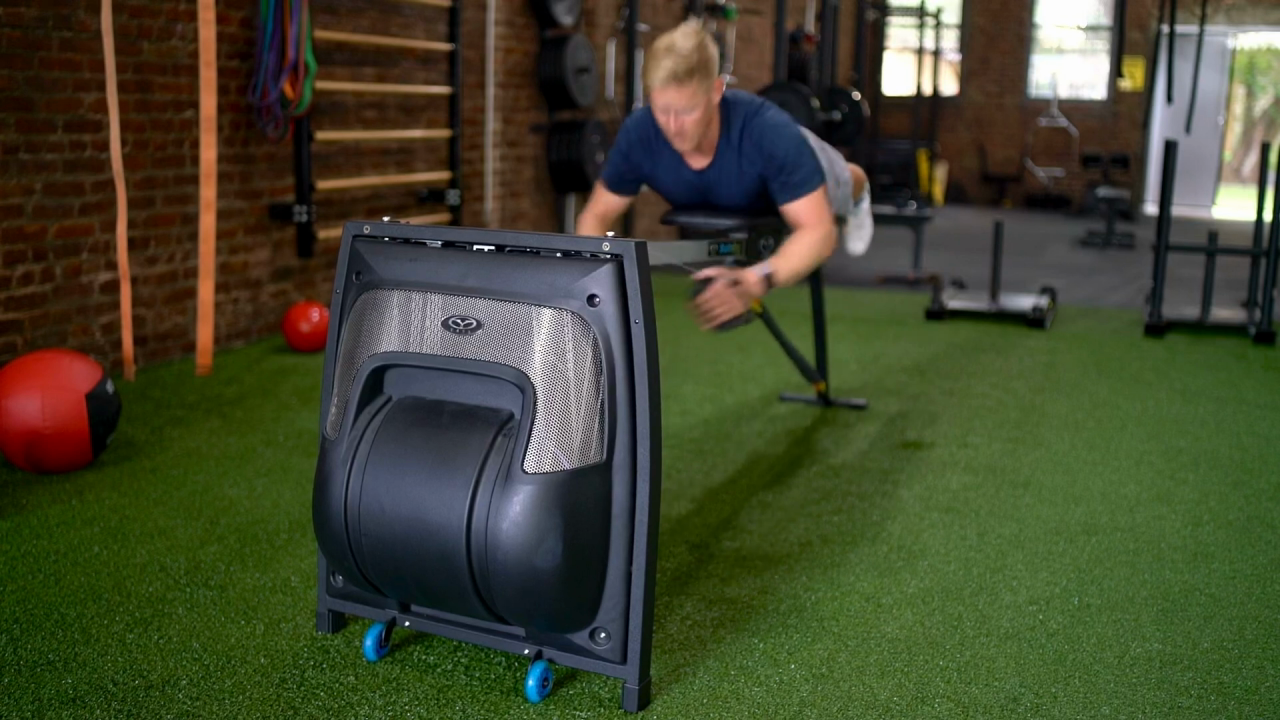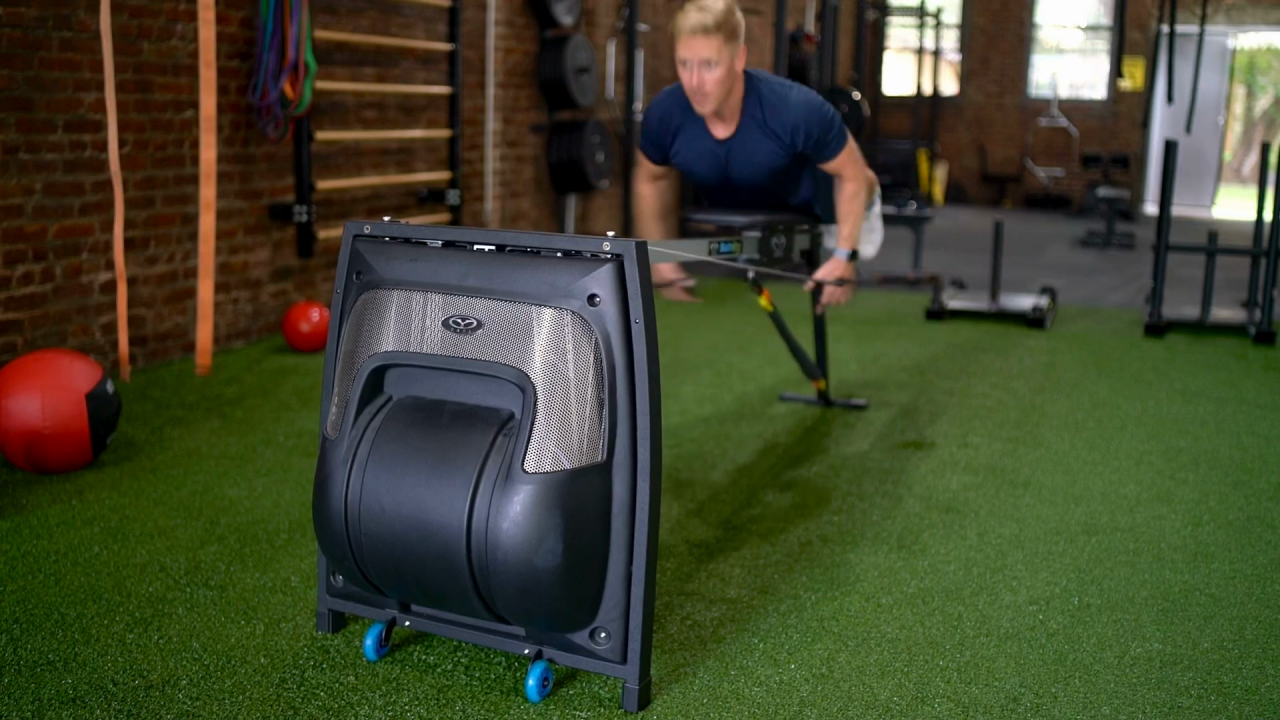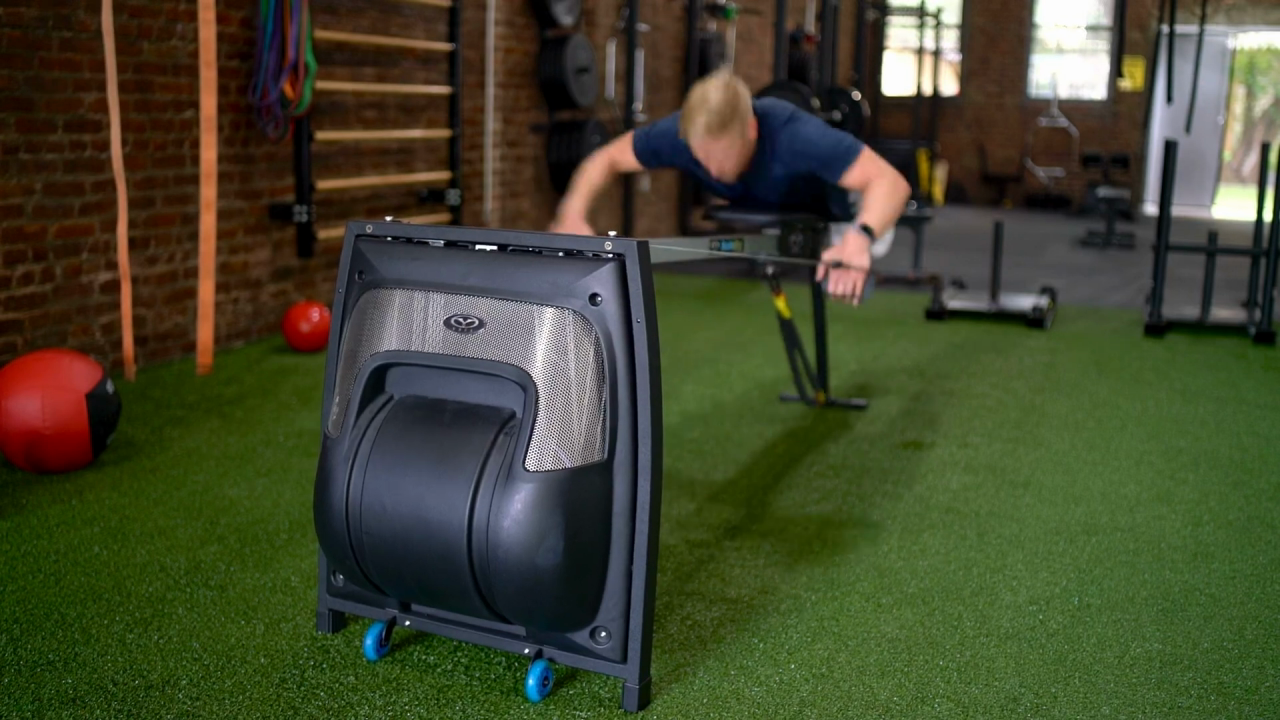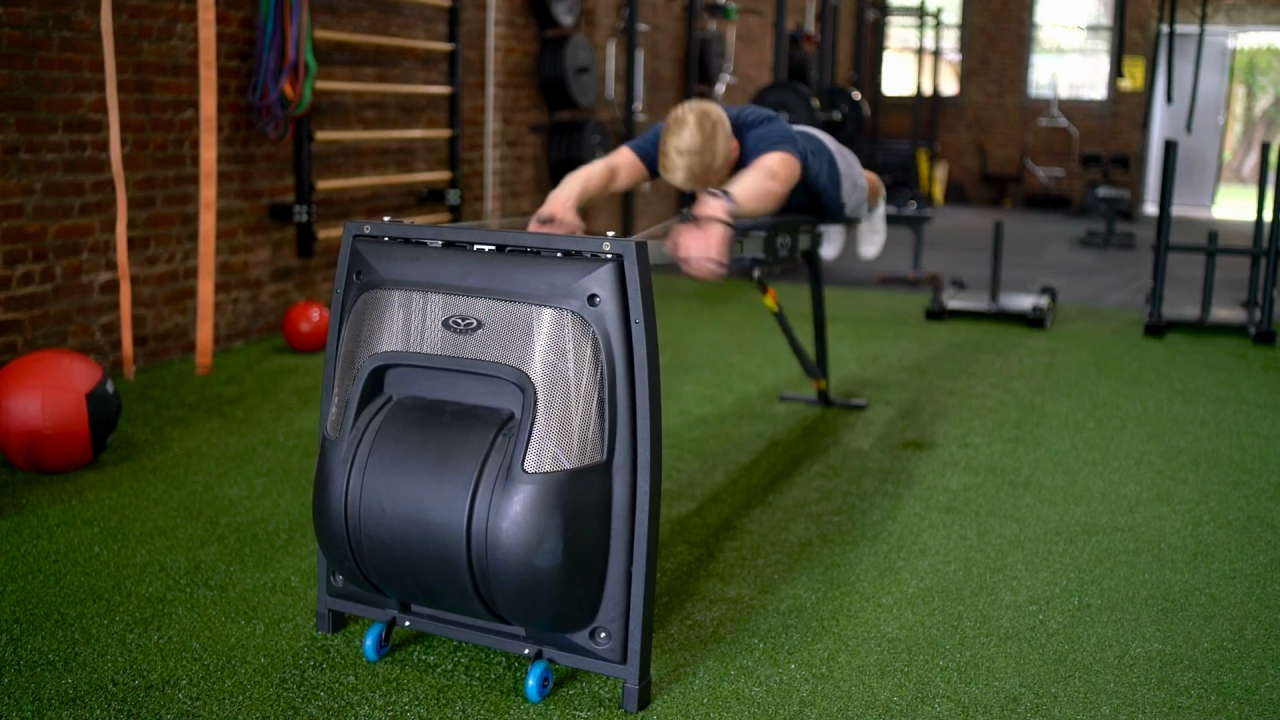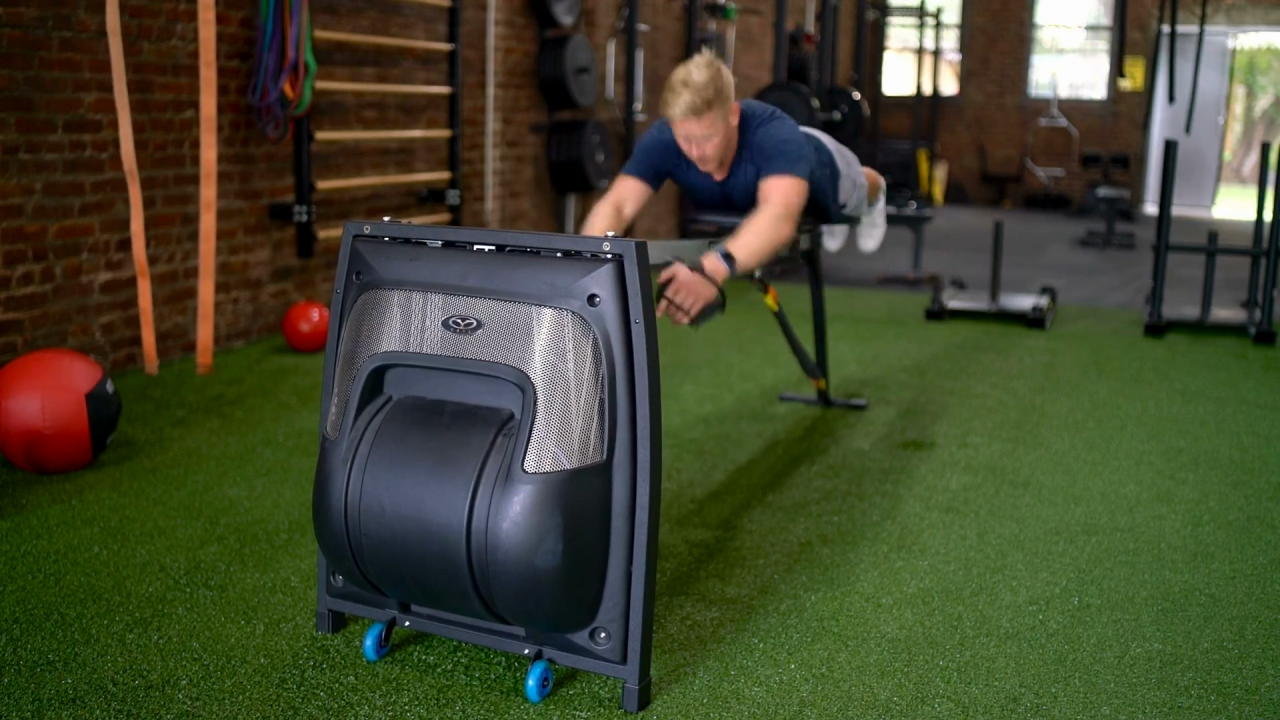
dt=1s
person 1, frame 1
left shoulder: (772, 133)
right shoulder: (639, 132)
left elbow: (817, 233)
right elbow: (598, 214)
left wrist: (757, 281)
left ankle: (856, 193)
person 1, frame 2
left shoulder: (796, 109)
right shoulder: (664, 113)
left elbow: (849, 171)
right elbow: (650, 176)
left wrist: (843, 255)
left hip: (805, 195)
left ankle: (867, 196)
person 1, frame 3
left shoulder: (797, 136)
right shoulder: (678, 136)
left elbow: (891, 184)
right elbow: (605, 160)
left wrist: (860, 237)
right wrist: (572, 213)
left hip: (826, 191)
right hip: (764, 206)
person 1, frame 4
left shoulder: (768, 140)
right shoulder: (673, 136)
left elbow: (768, 179)
right elbow: (608, 170)
left wrist: (714, 212)
right wrist: (558, 206)
left hip: (815, 162)
left ankle: (871, 202)
person 1, frame 5
left shoulder: (777, 137)
right shoulder: (662, 140)
left elbow: (780, 221)
right elbow: (614, 206)
left wrist: (714, 268)
left hip: (813, 171)
